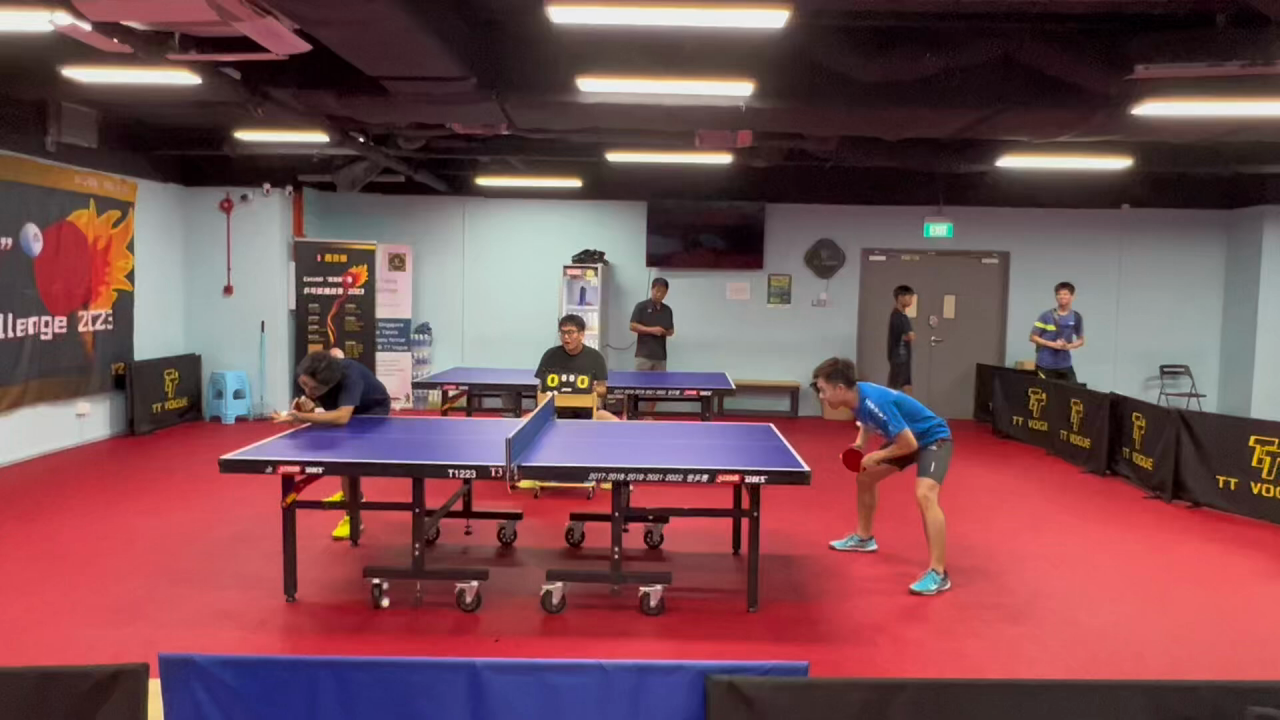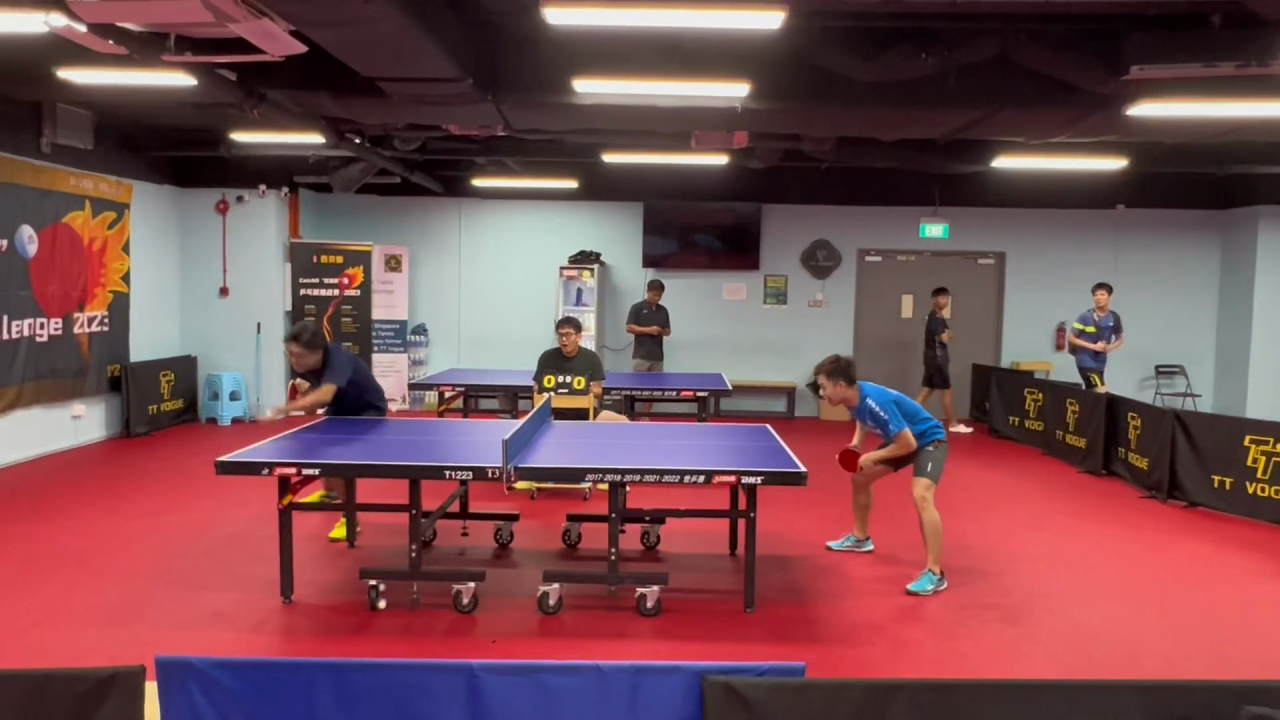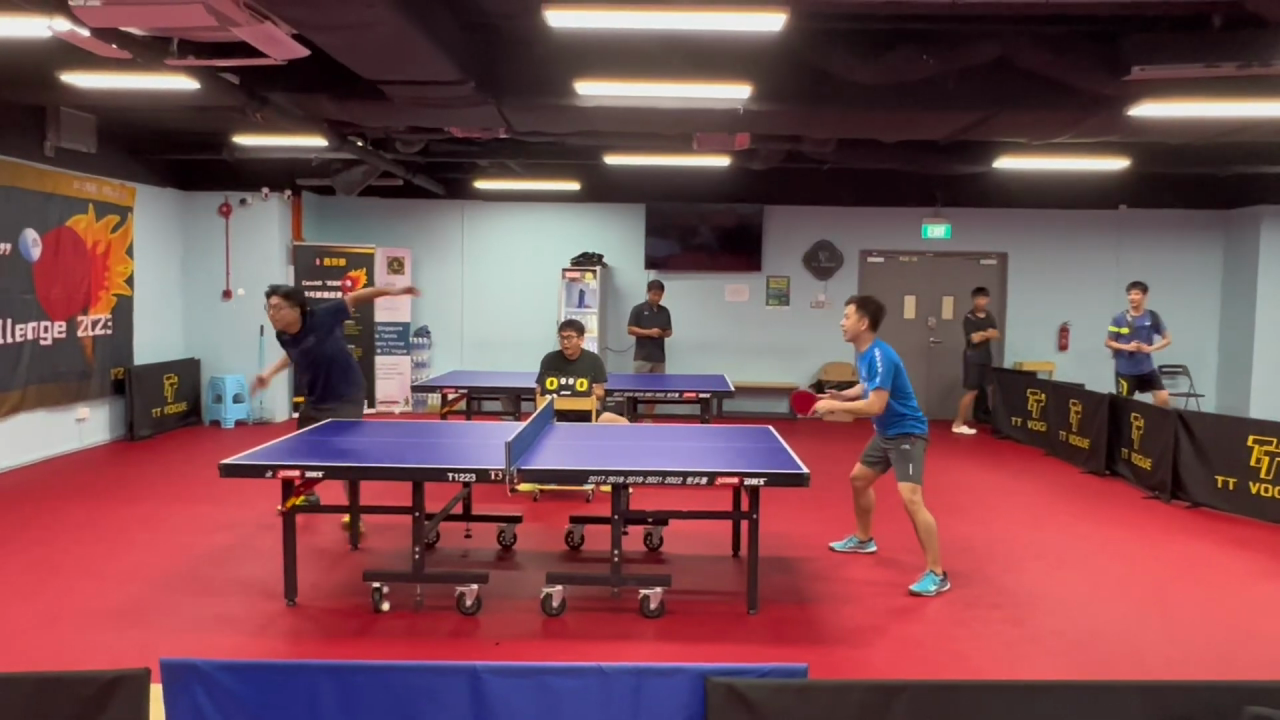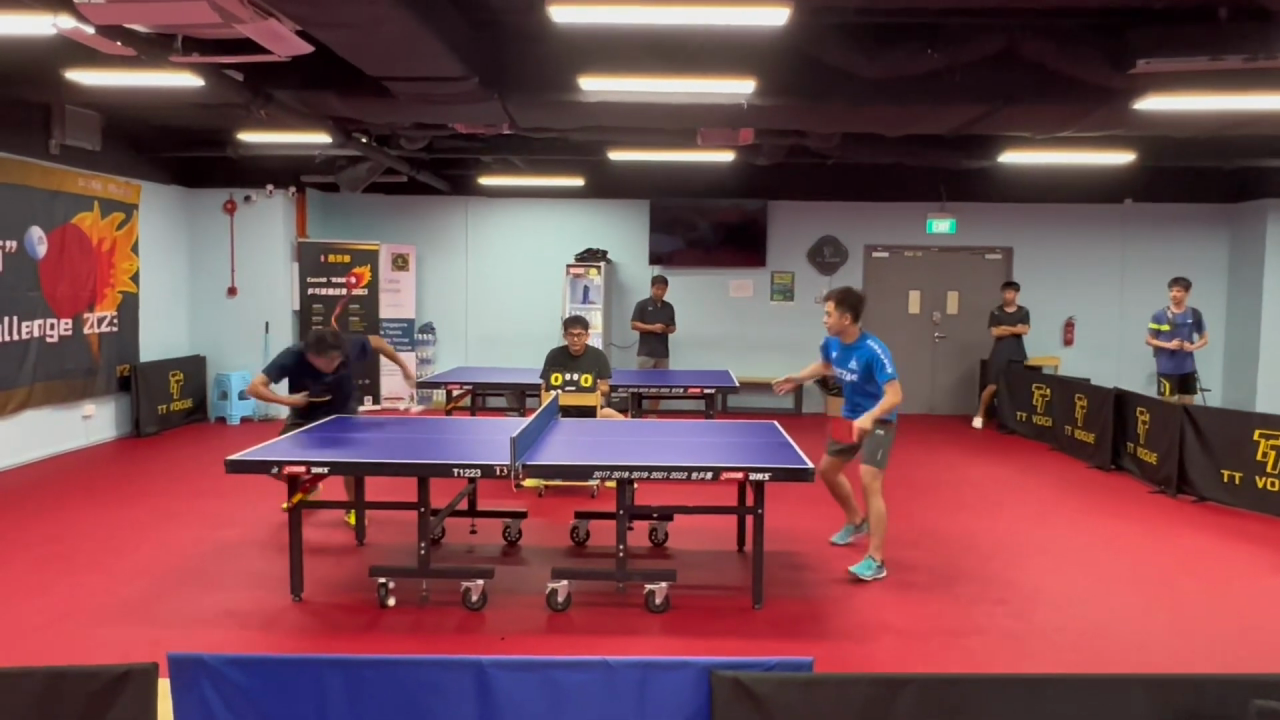
dt=0.5s
person 1, frame 1
left shoulder: (876, 403)
right shoulder: (856, 394)
left elbow: (909, 444)
right elbow: (868, 420)
left wrist: (875, 456)
right wrist: (860, 443)
left hip: (933, 439)
right hip: (906, 437)
left knee: (925, 495)
right knee: (865, 477)
left ankle: (938, 573)
right ankle: (864, 537)
person 1, frame 2
left shoulder: (877, 403)
right shoulder: (854, 395)
left elbow: (908, 445)
right elbow: (863, 420)
left wrist: (872, 457)
right wrist: (855, 443)
left hip: (929, 441)
right hip: (903, 438)
left knee: (921, 496)
right knee: (860, 477)
left ankle: (935, 573)
right ankle: (860, 538)
person 1, frame 3
left shoulder: (881, 356)
right shoulder: (863, 353)
left elbow: (876, 406)
left wrist: (833, 405)
right wrist: (841, 395)
left hip: (907, 433)
right hip: (885, 433)
left knee: (911, 499)
right knee: (859, 479)
left ankle: (937, 573)
right ankle: (864, 539)
person 1, frame 4
left shoulder: (875, 351)
right shoulder: (832, 343)
left elbow: (895, 396)
right elbow: (823, 366)
left wrist: (870, 417)
right wrist: (797, 380)
left hip: (877, 422)
right hip: (851, 419)
left knee: (869, 483)
right knee: (827, 470)
left ankle: (875, 559)
right ankle: (856, 522)
person 2, frame 1
left shoulder: (349, 377)
right shoulder: (308, 377)
left elbow: (342, 417)
left wrist: (301, 417)
right wrist: (306, 405)
left hip: (372, 410)
right hip: (342, 407)
right ankle: (350, 493)
person 2, frame 2
left shoulder: (337, 359)
right shoulder: (301, 365)
left elbow: (325, 395)
right elbow: (311, 406)
left wrist: (287, 409)
right wrist: (304, 392)
left hip: (369, 411)
right hip: (341, 409)
right ankle: (330, 492)
person 2, frame 3
left shoulder: (320, 318)
right shoulder: (283, 334)
left elbow: (355, 298)
left wrist: (391, 290)
right wrist: (270, 372)
left hip: (346, 399)
right hip: (314, 401)
right ankle: (308, 496)
person 2, frame 4
left shoulder: (349, 347)
right shoulder: (292, 357)
left elbow: (376, 342)
right elbow: (254, 388)
left wrist: (404, 367)
right wrist: (286, 400)
left hip: (340, 411)
right hip: (303, 414)
left ankle: (353, 508)
